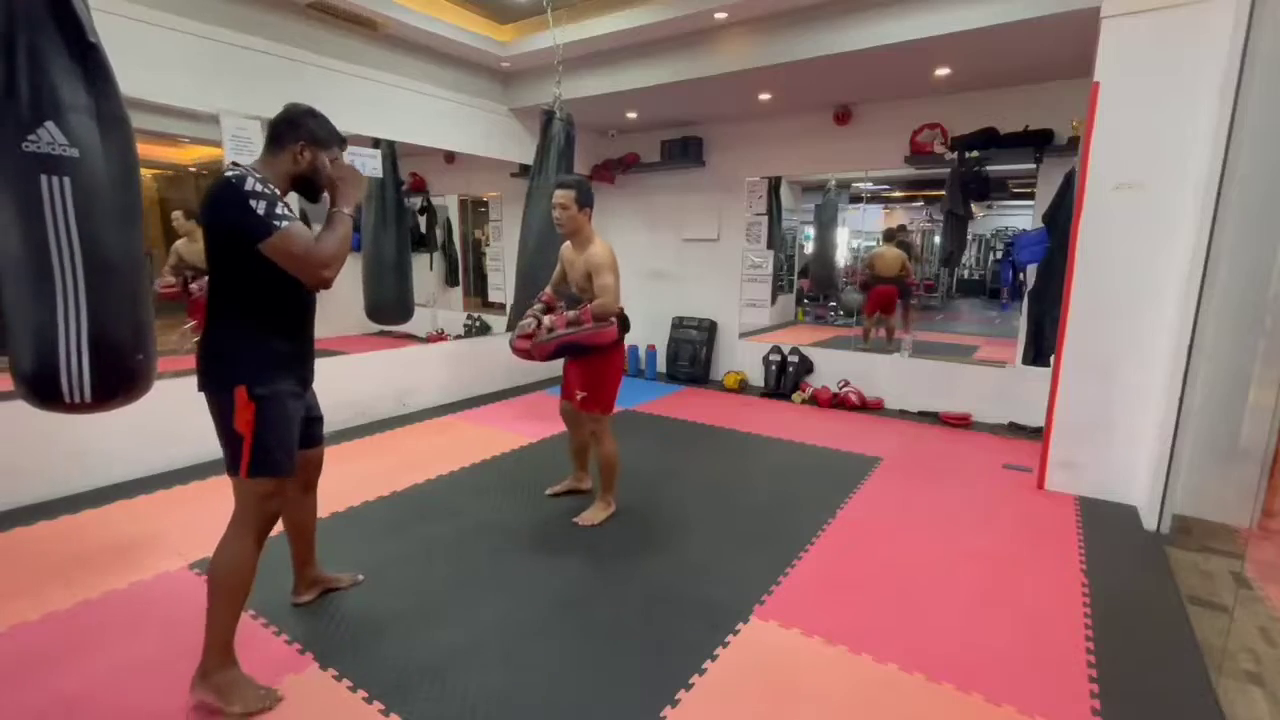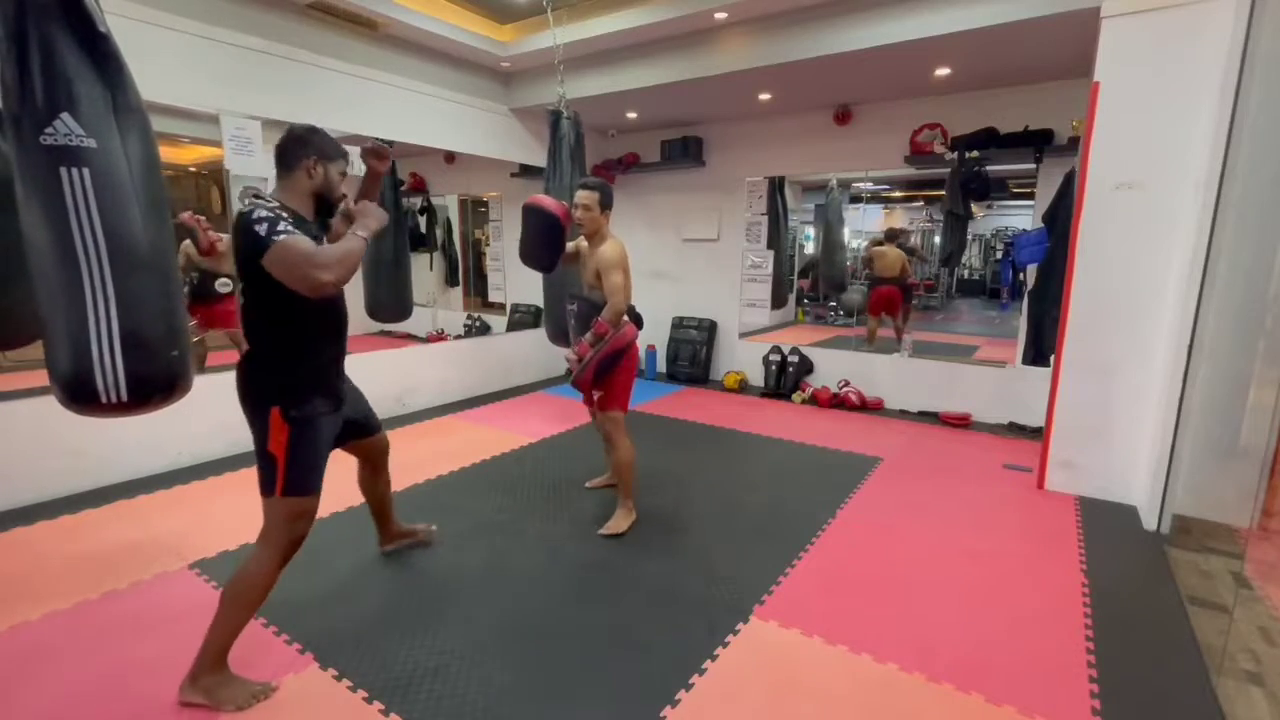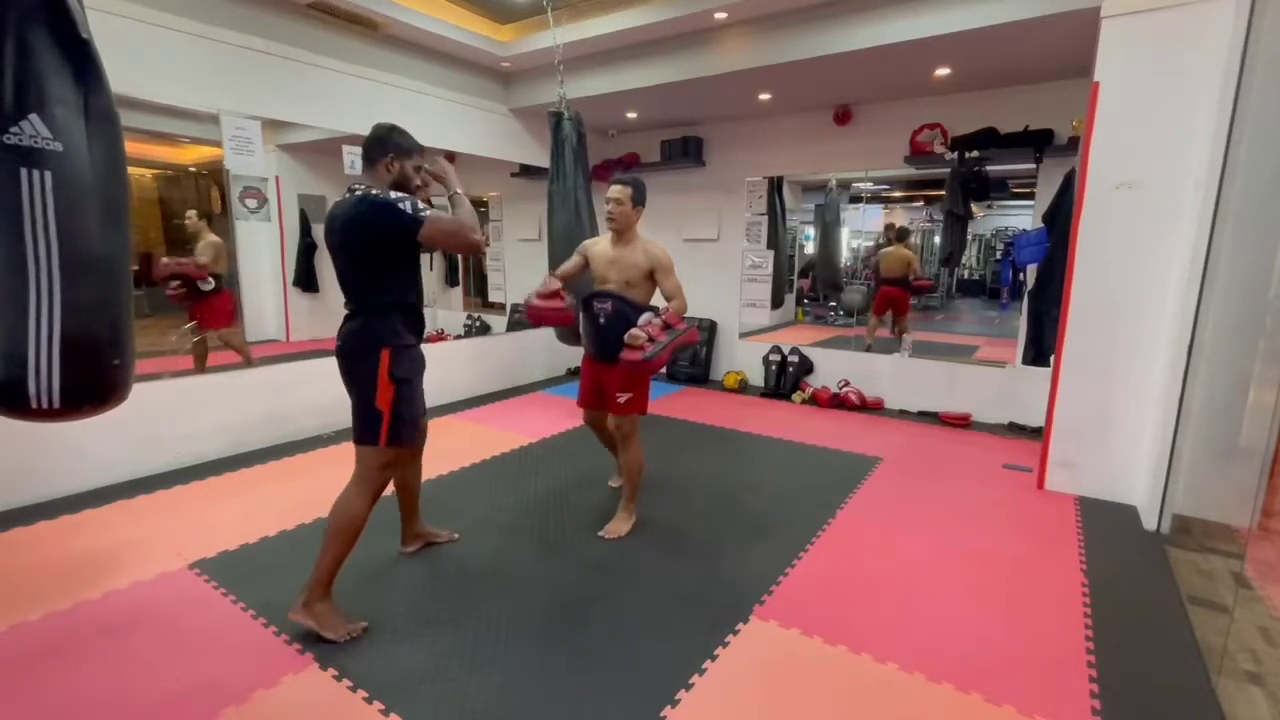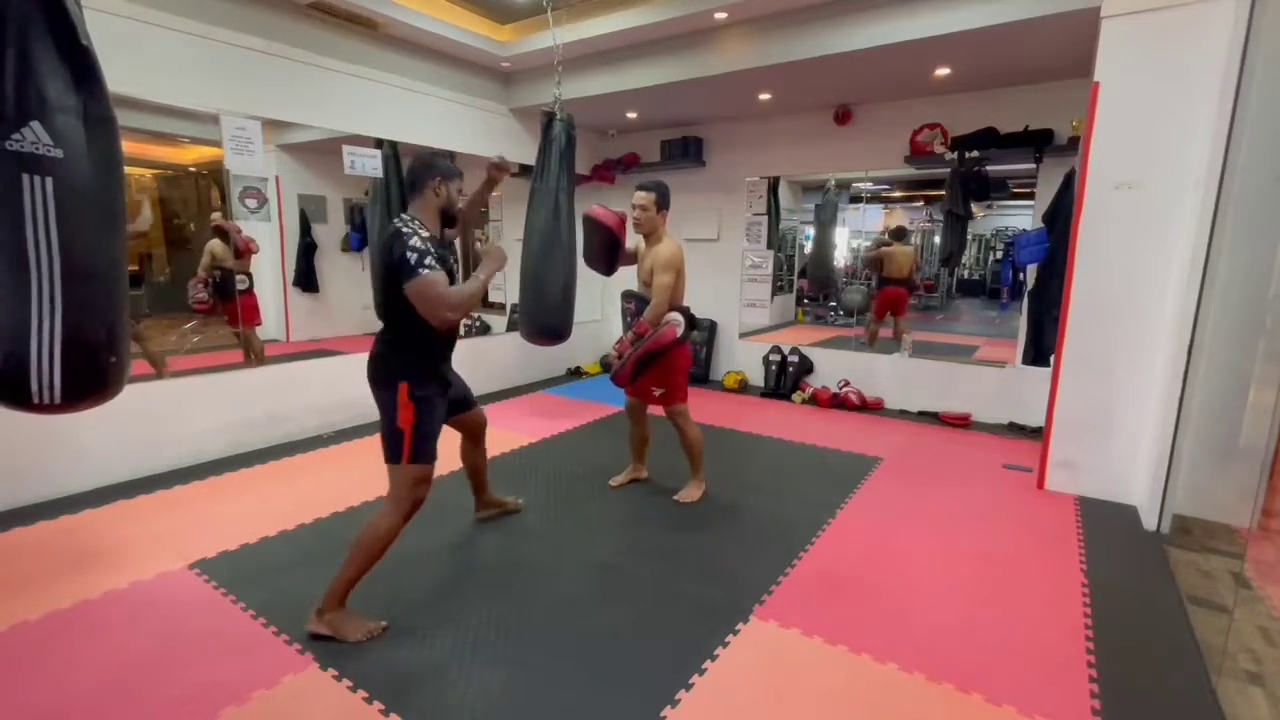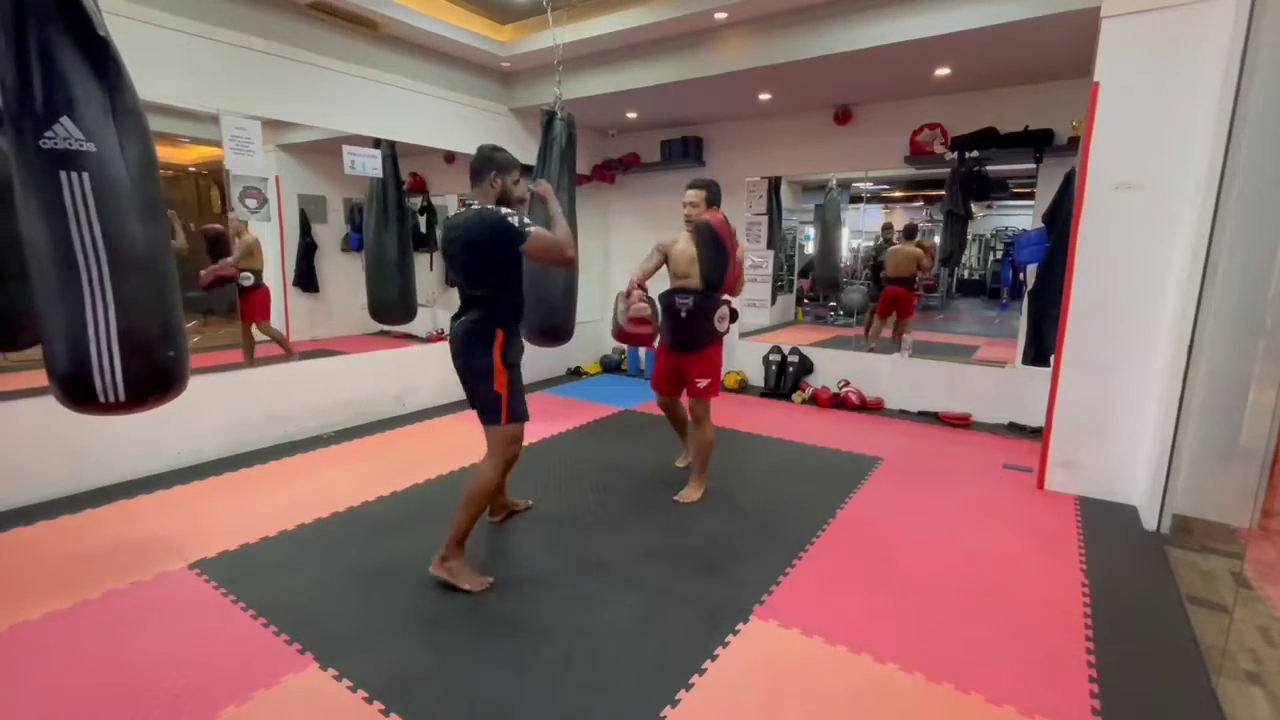
dt=0.7s
person 1, frame 1
left shoulder: (264, 198)
right shoulder: (243, 191)
left elbow: (307, 264)
right elbow: (320, 269)
left wrist: (334, 208)
right wrist: (347, 204)
left hip: (282, 367)
right hip: (249, 374)
left knee: (305, 469)
right knee: (257, 508)
left ankle: (307, 577)
right ankle: (216, 669)
person 1, frame 2
left shoulder: (300, 221)
right shoulder: (263, 219)
left elbow: (329, 250)
right elbow: (320, 276)
left wrist: (356, 212)
right wrist: (365, 227)
left hip: (325, 379)
right hip: (287, 394)
left knee: (376, 448)
right knee: (286, 530)
left ankle: (389, 531)
right ankle: (206, 674)
person 1, frame 3
left shoulder: (346, 209)
right shoulder: (384, 206)
right elbow: (471, 238)
left wrist: (417, 201)
right wrist: (454, 186)
left hip: (379, 342)
right hip: (384, 347)
left knee: (410, 440)
right knee: (374, 470)
left ankle: (414, 531)
right ankle: (314, 601)
person 1, frame 4
left shoulder: (428, 232)
right shoulder: (410, 241)
left elbow: (459, 227)
right elbow: (444, 311)
left wrist: (487, 189)
right wrist: (489, 269)
left hip: (431, 367)
right hip: (407, 377)
left knee: (476, 424)
right knee: (408, 494)
left ankle: (484, 500)
right ankle: (329, 609)
person 1, frame 5
left shoulder: (458, 224)
right shoulder: (497, 222)
right elbow: (566, 253)
right wrist: (552, 201)
left hip: (475, 335)
right hip: (491, 341)
left knee: (513, 419)
right knee: (504, 445)
left ankle: (499, 501)
right ankle: (449, 556)
person 2, frame 1
left shoulder: (598, 253)
right shoulder: (567, 250)
left elbow: (608, 306)
right elbow: (555, 289)
left wrist: (559, 320)
right wrist: (539, 315)
left hip: (603, 349)
left knee: (597, 425)
right knee: (570, 413)
left ankle: (606, 499)
right ankle: (579, 478)
person 2, frame 2
left shoulder: (610, 252)
right shoulder: (584, 245)
left elbow: (617, 307)
left knee: (612, 426)
right knee: (601, 417)
left ankle: (626, 507)
right ankle: (616, 473)
person 2, frame 3
left shoulder: (653, 255)
right shoulder: (591, 247)
left elbow: (678, 303)
right elbow: (562, 276)
right wrist: (552, 284)
right hip: (595, 352)
left knee: (626, 430)
right knee: (594, 420)
left ankle: (627, 510)
right ankle: (626, 468)
person 2, frame 4
left shoulder: (668, 252)
right shoulder: (644, 247)
left elbow: (659, 306)
left hip: (668, 345)
left knee: (678, 416)
right knee: (634, 408)
left ankle: (698, 478)
right ankle: (637, 466)
person 2, frame 5
right shoulder: (669, 246)
left elbow: (733, 289)
right elbow: (640, 275)
right wrist: (635, 291)
left hip: (705, 339)
right hip: (671, 335)
left knee: (699, 411)
right knee: (666, 400)
left ankle: (699, 480)
right ankle: (688, 445)
